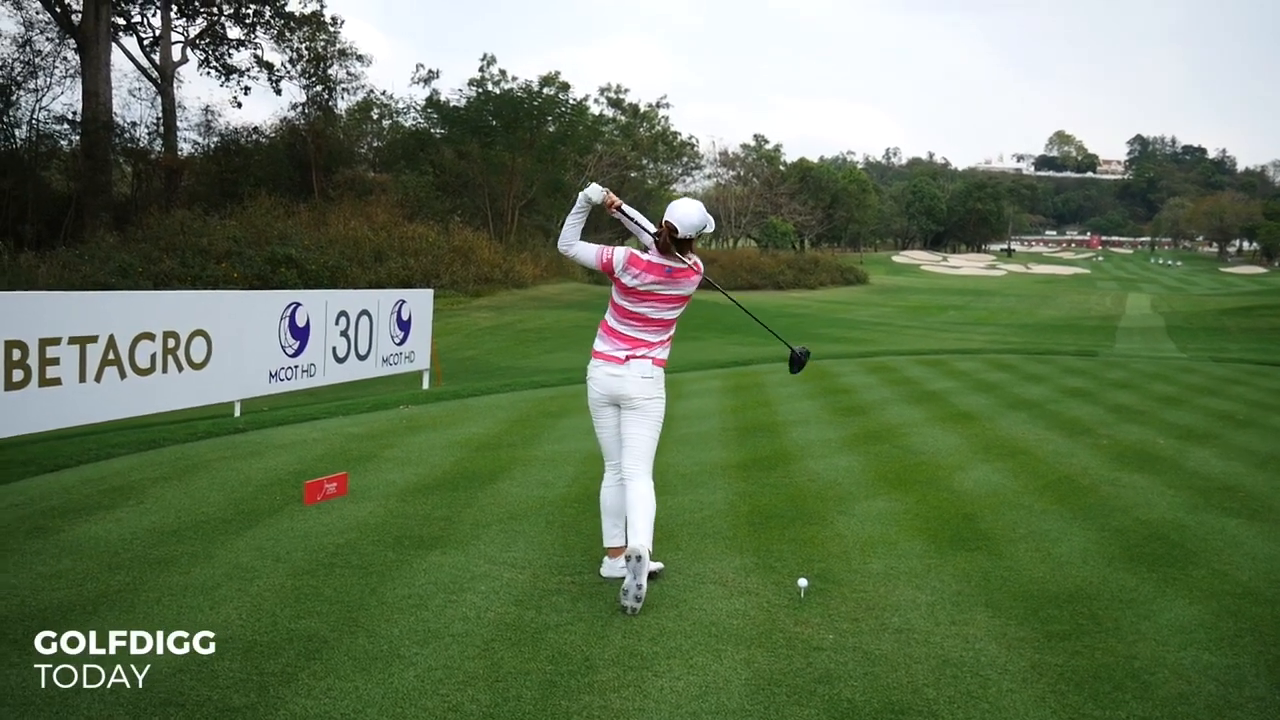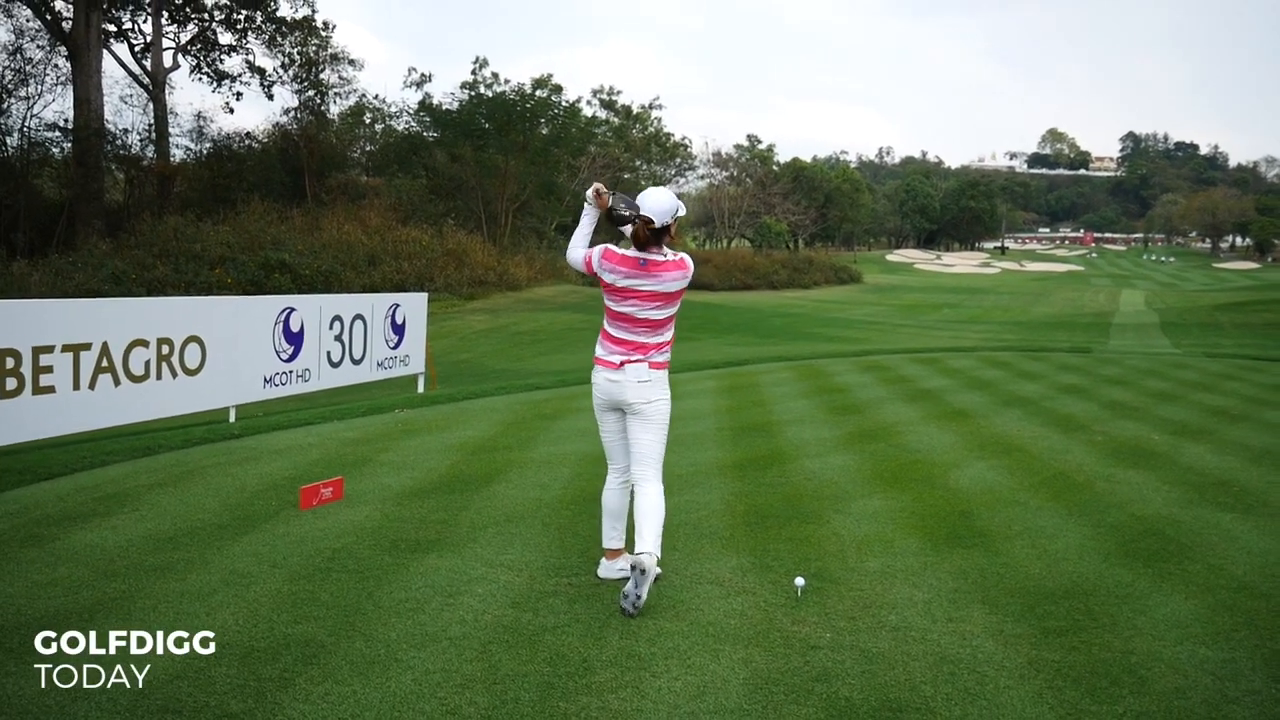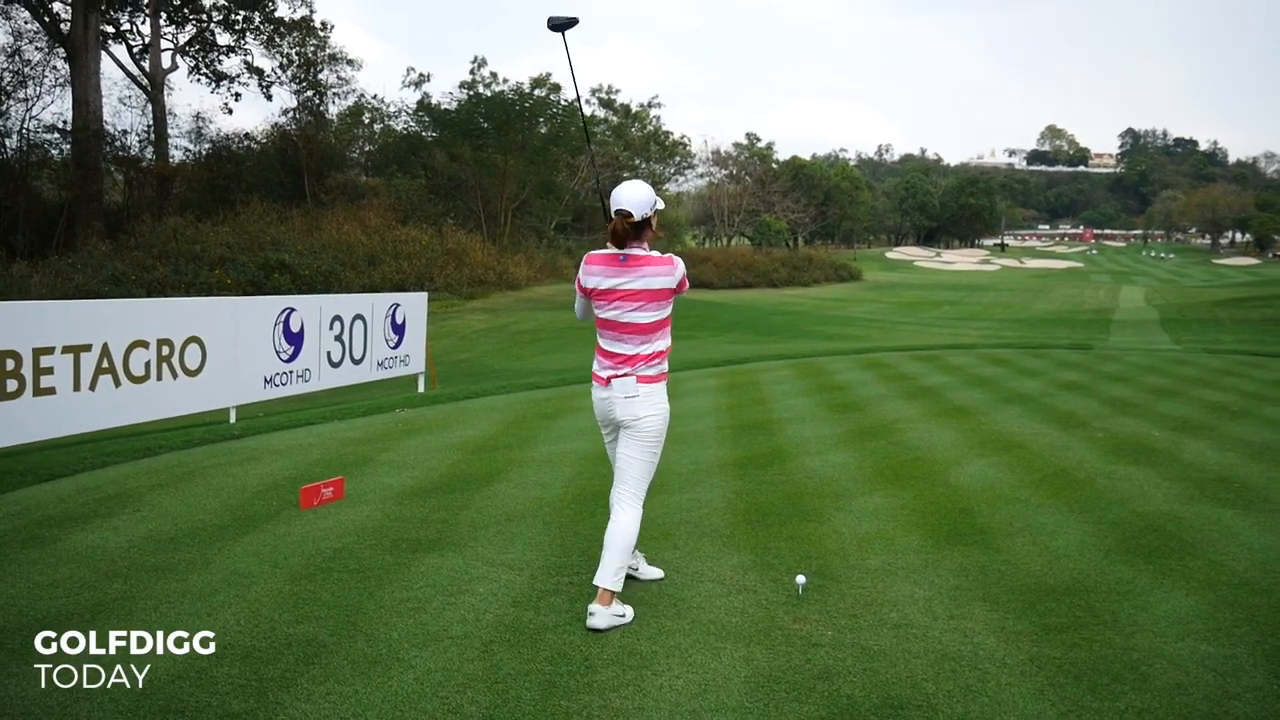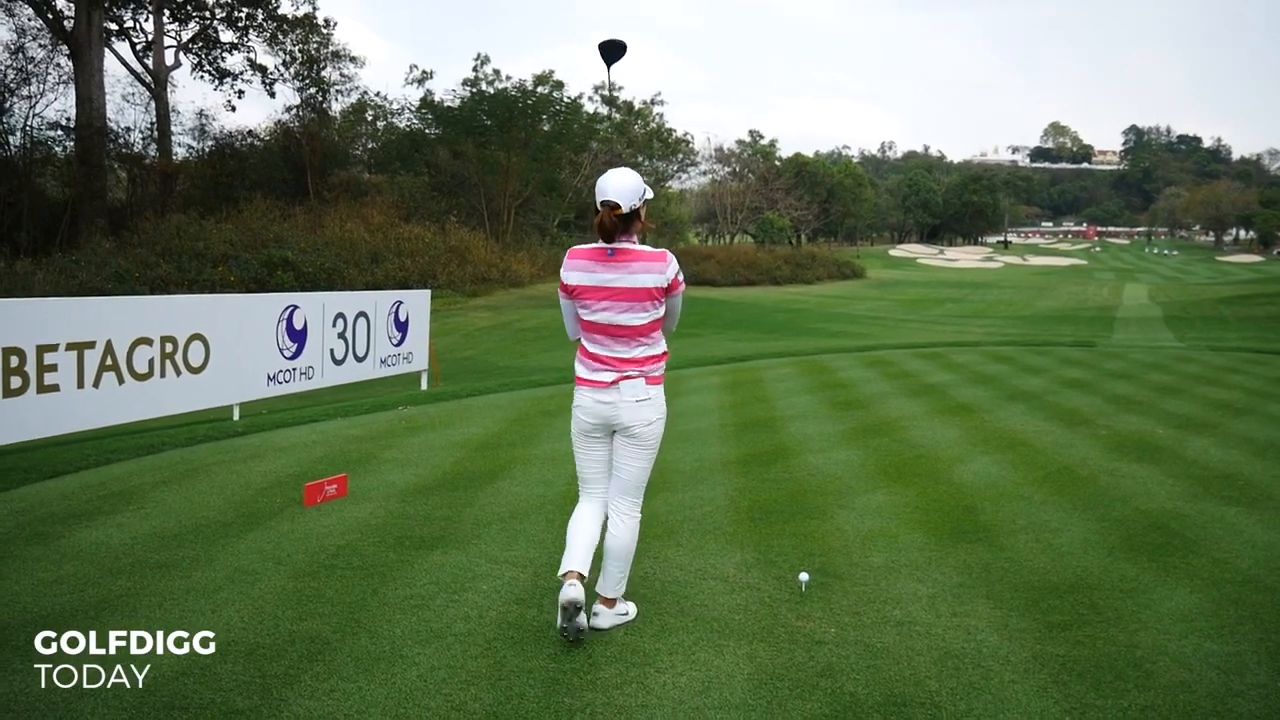
dt=0.4s
person 1, frame 1
left shoulder: (627, 261)
right shoulder: (694, 272)
left elbow: (567, 246)
right elbow: (659, 243)
left wrist: (588, 199)
right wrist: (620, 208)
left hip: (603, 375)
right hip: (644, 381)
left knee: (615, 469)
right knee: (637, 474)
left ankle: (615, 555)
right ankle: (637, 550)
person 1, frame 2
left shoulder: (608, 259)
right shoulder: (683, 266)
left elbow: (573, 255)
left wrist: (592, 208)
right wrist: (613, 211)
left hip: (606, 379)
right hip: (648, 385)
left knee: (618, 472)
right knee: (648, 479)
left ankle: (613, 557)
right ankle: (646, 556)
person 1, frame 3
left shoulder: (591, 264)
right shoulder: (672, 267)
left hip: (604, 392)
right hip: (644, 397)
left knee: (625, 480)
right knee: (631, 498)
left ankle: (623, 558)
right ankle: (603, 601)
person 1, frame 4
left shoulder: (574, 262)
right shoulder: (662, 264)
left elbow: (574, 331)
left hip: (589, 399)
right hip: (641, 400)
left knee: (592, 496)
right knee: (625, 505)
left ankle: (572, 581)
right ankle: (608, 603)
